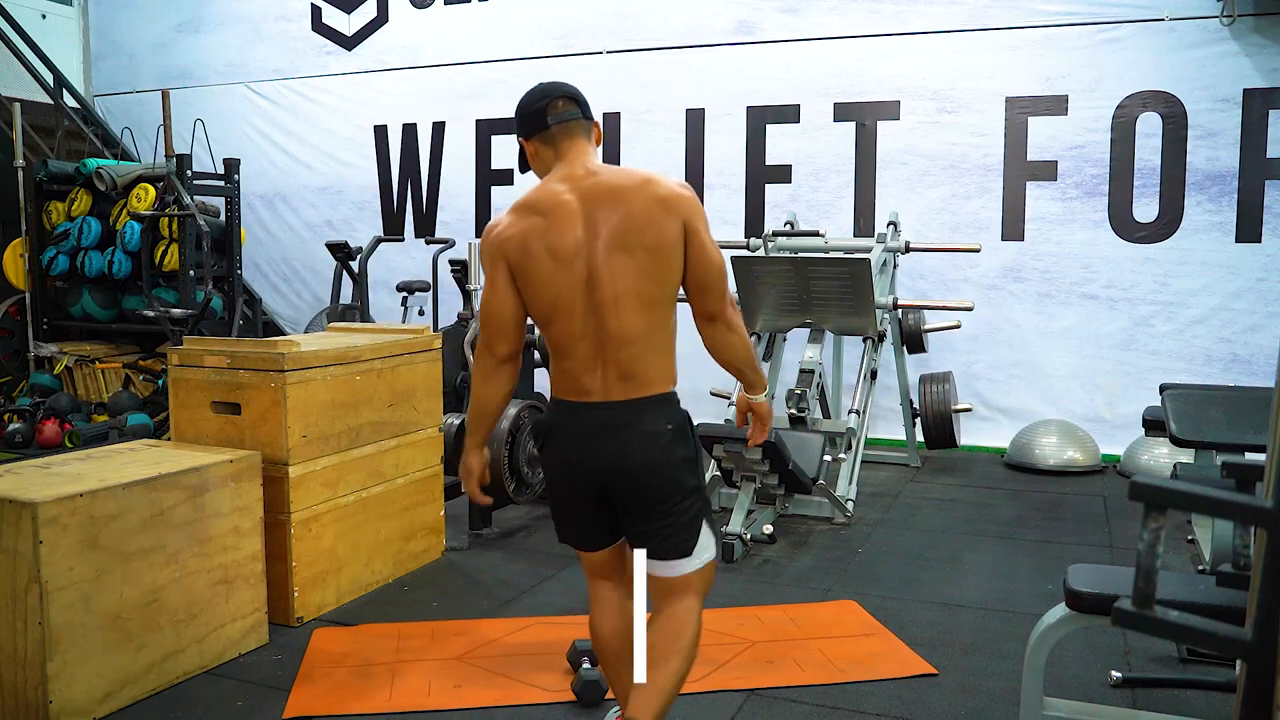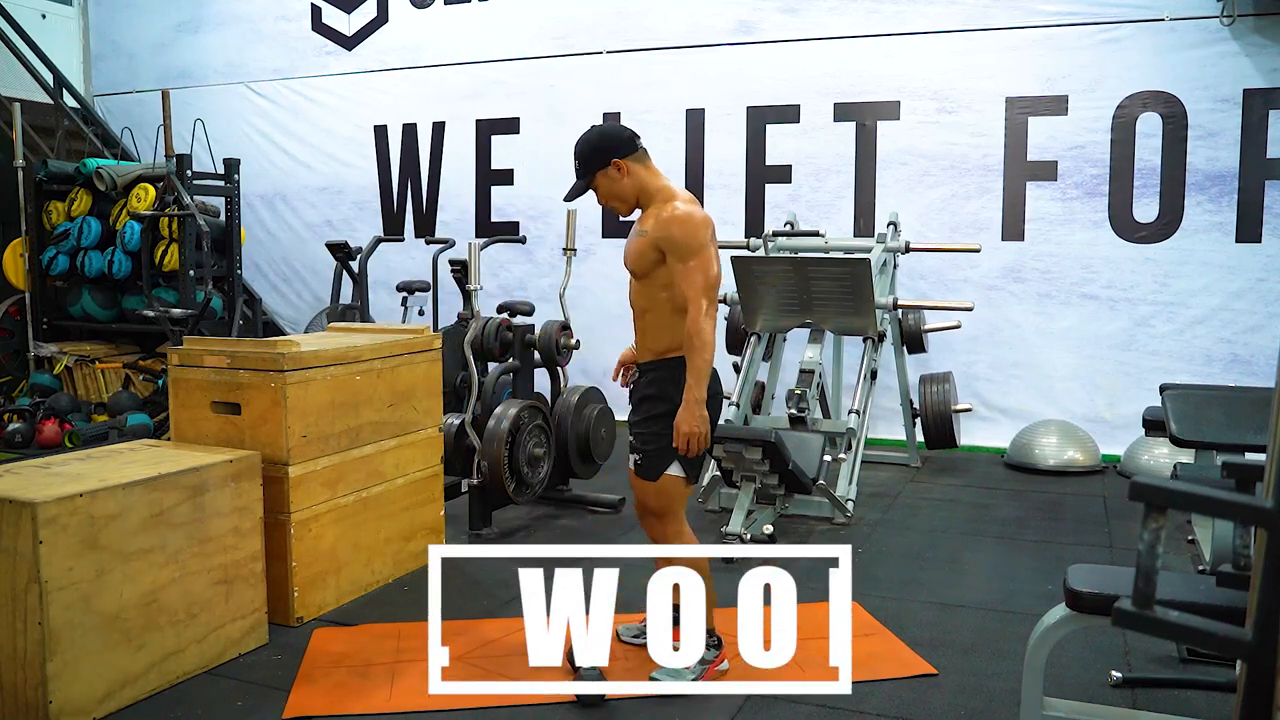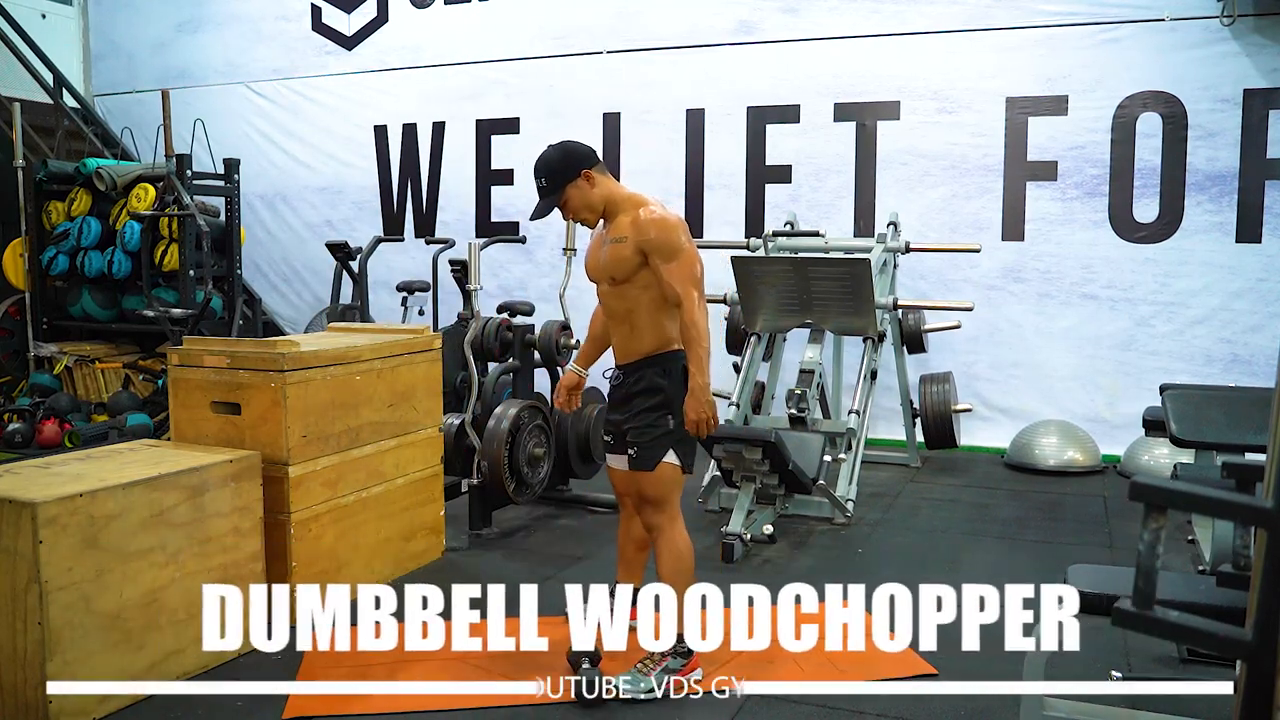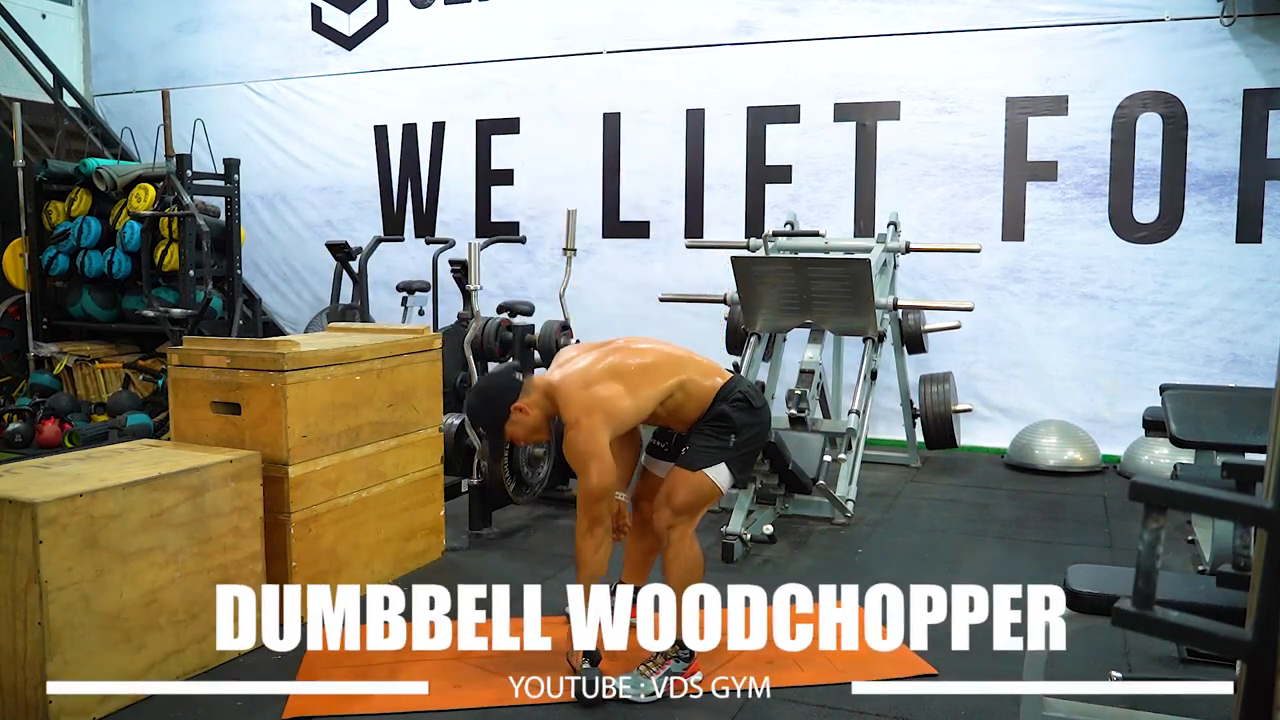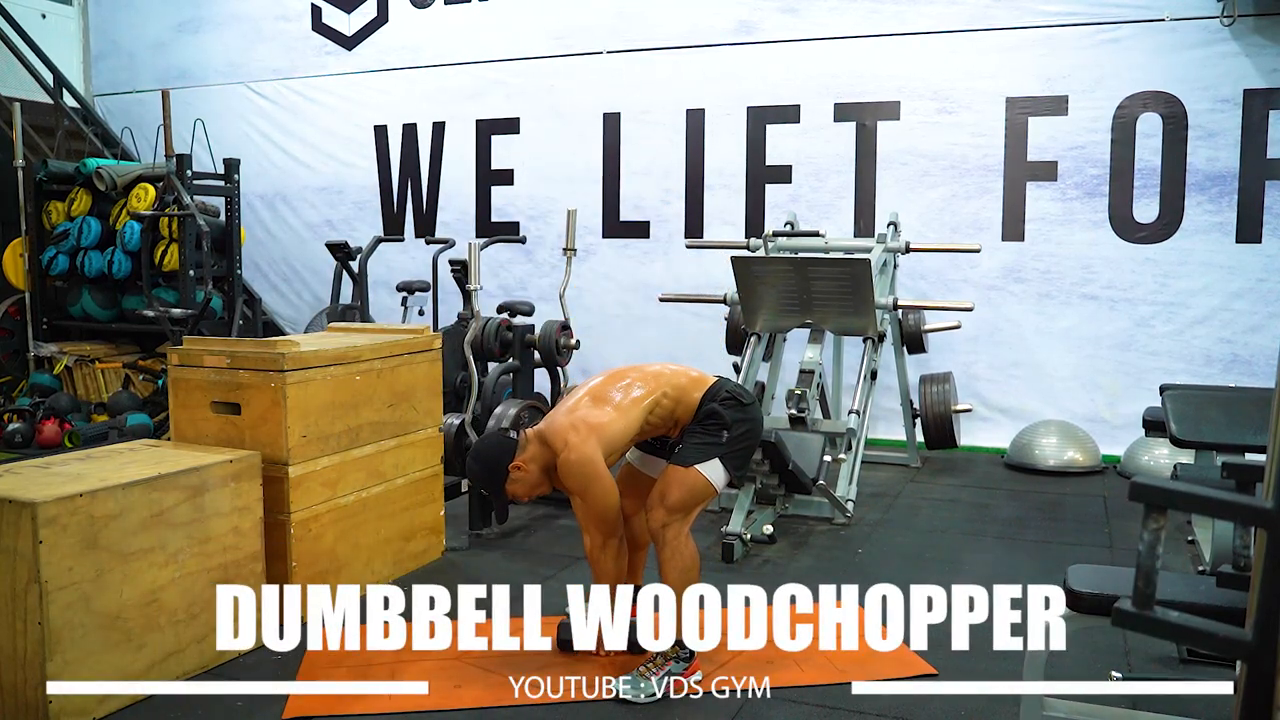
dt=1s
person 1, frame 1
left shoulder: (510, 229)
right shoulder: (670, 199)
left elbow: (498, 355)
right elbow: (718, 314)
left wrist: (475, 445)
right wrist: (756, 387)
left hip: (573, 433)
right hip: (654, 429)
left knee: (607, 582)
right knee: (682, 594)
person 1, frame 2
left shoulder: (680, 217)
right shoulder: (651, 217)
left elbow: (700, 312)
left wrist: (693, 400)
left hip: (678, 385)
right hip: (654, 379)
left knee: (662, 515)
right knee: (656, 507)
left ankle: (708, 645)
right ankle: (677, 616)
person 1, frame 3
left shoulder: (654, 223)
right shoulder: (602, 233)
left elbow: (691, 305)
left wrist: (699, 386)
right wrist: (579, 365)
left hip: (662, 381)
right hip: (624, 379)
left knee: (658, 510)
right knee: (628, 498)
left ankle: (679, 652)
right ankle: (627, 601)
person 1, frame 4
left shoulder: (583, 420)
right shoulder: (563, 367)
left elbow: (593, 527)
right wrist: (619, 494)
left hip: (737, 411)
right hip: (697, 407)
left knee: (671, 517)
right knee: (643, 505)
left ankle: (680, 656)
person 1, frame 5
left shoulder: (574, 455)
right shoulder: (550, 437)
left elbow: (607, 538)
right elbow: (594, 531)
left hip: (727, 413)
right hip: (686, 413)
left knee: (665, 517)
right knee: (627, 502)
left ankle: (681, 654)
